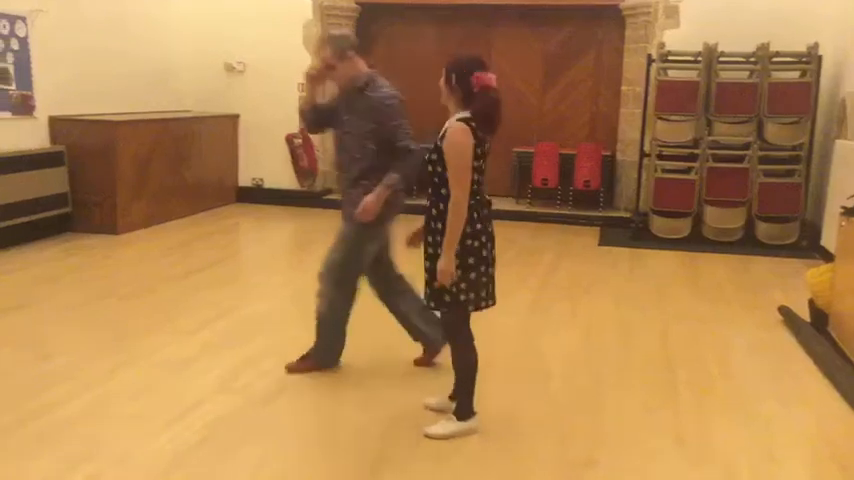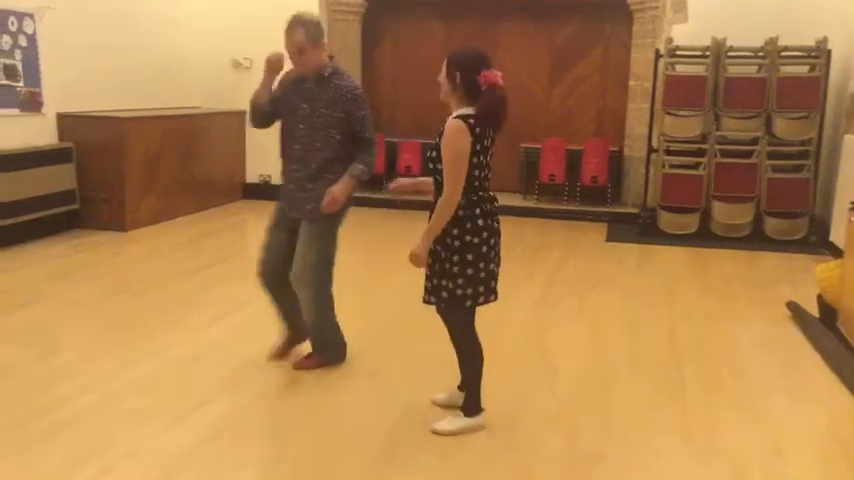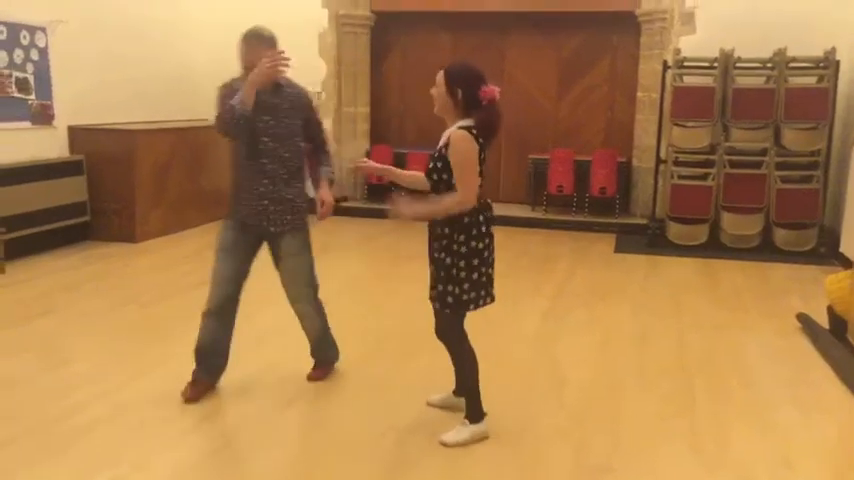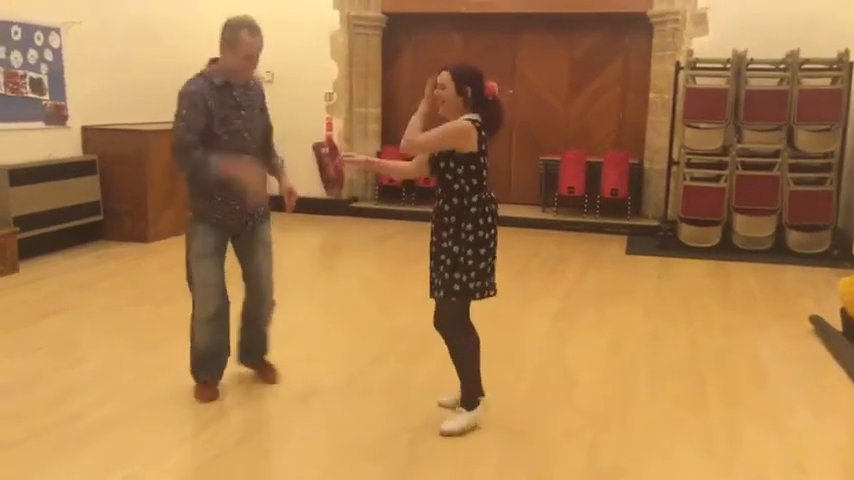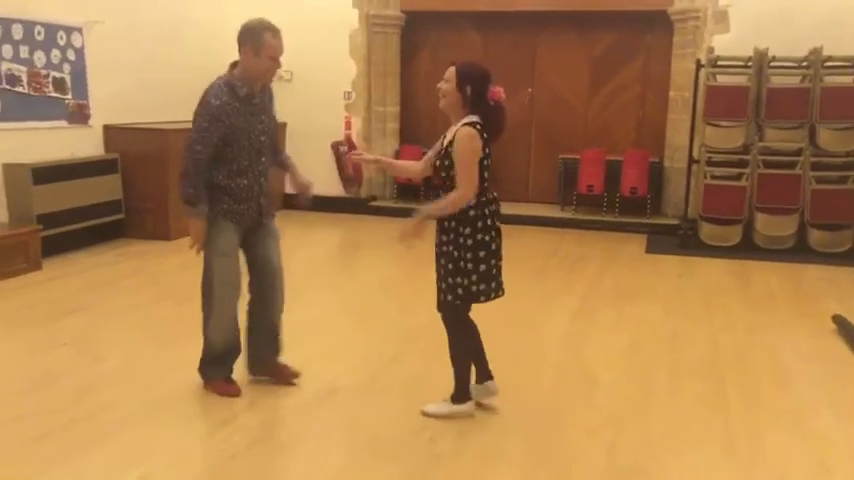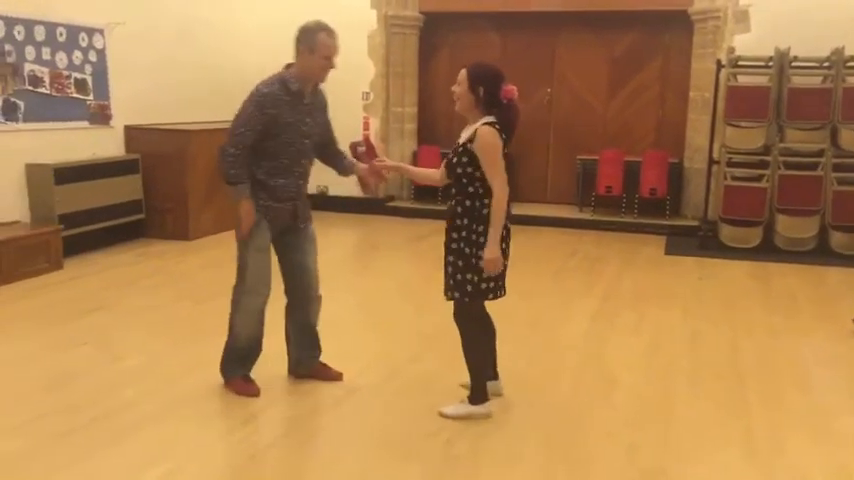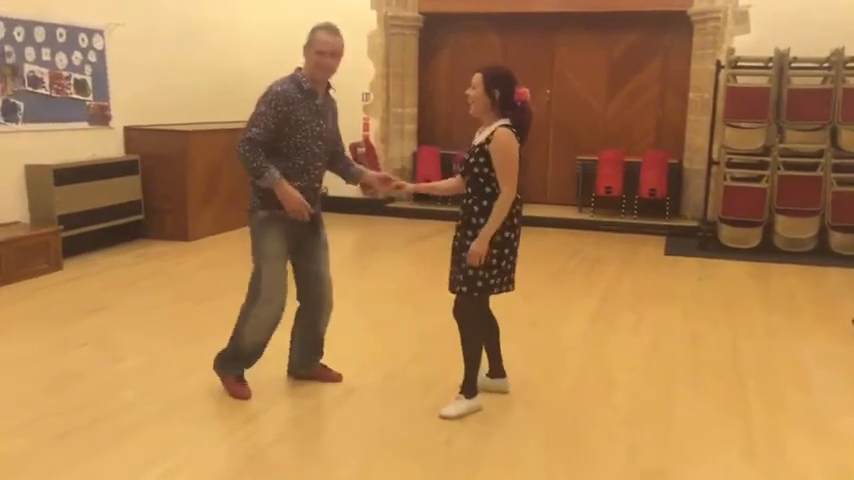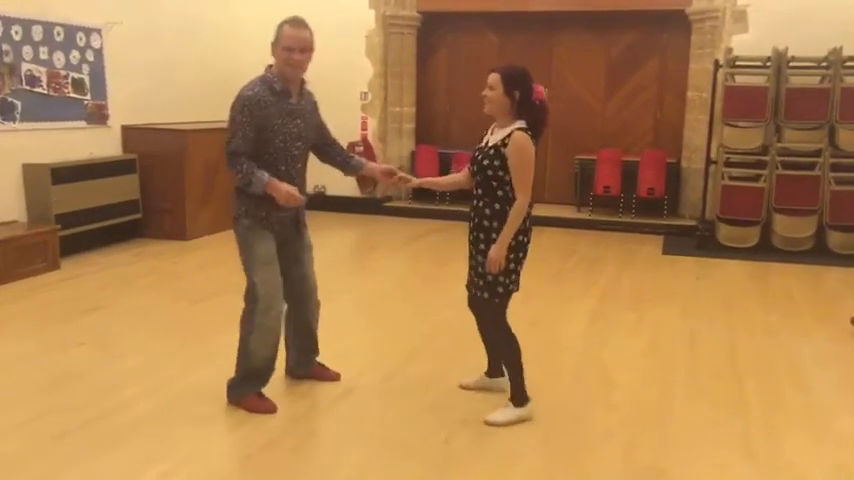
dt=0.4s
person 1, frame 1
left shoulder: (383, 98)
right shoulder: (347, 94)
left elbow: (407, 155)
right elbow: (313, 124)
left wrist: (380, 194)
right wrist: (312, 90)
left hip: (371, 203)
right hip: (355, 201)
left knee: (334, 276)
right knee: (382, 275)
left ankle: (324, 352)
right ankle: (431, 335)
person 1, frame 2
left shoulder: (346, 89)
right shoulder: (290, 83)
left elbow: (366, 146)
right elbow: (259, 119)
left wrist: (345, 183)
right wrist: (269, 77)
left hip: (324, 199)
right hip: (290, 196)
left knee: (309, 277)
right knee: (270, 270)
left ankle: (329, 349)
right ankle: (298, 327)
person 1, frame 3
left shoulder: (296, 96)
right shoulder: (232, 91)
left elbow: (317, 147)
right elbow: (230, 127)
left wrist: (324, 185)
right wrist: (254, 81)
left hip: (287, 210)
right hip: (242, 213)
left knee: (303, 291)
right knee: (221, 294)
left ankle: (326, 356)
right ankle: (206, 372)
person 1, frame 4
left shoulder: (254, 89)
right shoulder: (197, 91)
right elbow: (184, 152)
left wrist: (281, 176)
right wrist: (235, 170)
left hip: (253, 209)
right hip: (211, 210)
left knee: (262, 288)
right knee: (208, 296)
left ankle: (254, 353)
right ankle: (206, 372)
person 1, frame 5
left shoulder: (264, 92)
right shoulder: (217, 100)
right elbow: (195, 162)
left wrist: (291, 171)
right wrist: (198, 215)
left hip: (260, 206)
right hip: (223, 210)
left knee: (270, 284)
right knee: (223, 292)
left ankle: (263, 358)
right ankle: (215, 369)
person 1, frame 6
left shoulder: (318, 99)
right shoulder: (268, 94)
left elbow: (326, 148)
right elbow: (233, 148)
left wrist: (355, 168)
right wrist: (244, 199)
left hip: (297, 209)
right hip: (262, 207)
left knee: (306, 287)
right knee: (253, 290)
left ankle: (305, 360)
right ankle: (235, 369)
person 1, frame 7
left shoulder: (329, 104)
right shoulder: (280, 94)
left elbow: (333, 157)
right elbow: (250, 148)
left wrist: (365, 176)
right wrist: (280, 187)
left hip: (309, 213)
right hip: (272, 212)
left knee: (319, 293)
right knee: (269, 295)
left ankle: (305, 361)
right ankle: (231, 365)
person 1, frame 8
left shoulder: (307, 100)
right shoulder: (252, 97)
left elbow: (326, 147)
right elbow: (236, 158)
left wrist: (369, 168)
right wrist: (272, 186)
left hip: (293, 216)
right hip: (257, 215)
left knee: (304, 293)
right knee: (266, 300)
left ankle: (302, 361)
right ankle: (245, 385)
person 2, frame 1
left shoulder: (458, 130)
right shoulder: (474, 125)
left elbow: (460, 198)
left wrist: (447, 254)
right wrist: (427, 227)
left hip: (462, 238)
right hip: (465, 234)
left knee: (455, 324)
right knee: (453, 322)
left ankle: (465, 415)
right ankle: (458, 396)
person 2, frame 2
left shoulder: (457, 126)
right shoulder: (476, 121)
left elbow: (452, 193)
left wrist: (425, 241)
right wrist: (416, 183)
left hip: (461, 232)
right hip: (473, 228)
left knee: (458, 317)
right knee: (454, 311)
left ankle: (473, 410)
right ankle: (466, 390)
person 2, frame 3
left shoulder: (462, 138)
right shoulder: (454, 134)
left elbow: (466, 198)
right elbow: (432, 181)
left wrist: (416, 210)
right wrist: (382, 169)
left hip: (464, 240)
right hip: (453, 239)
left knee: (449, 327)
right knee: (448, 321)
left ankle: (476, 418)
right ankle: (463, 392)
person 2, frame 4
left shoulder: (465, 128)
right shoulder: (453, 130)
left elbow: (410, 145)
right elbow: (413, 169)
left wrist: (425, 106)
right wrist: (367, 162)
left hip: (467, 232)
right hip: (455, 229)
left knee: (447, 318)
right knee: (457, 316)
left ankle: (469, 405)
right ankle: (471, 392)
person 2, frame 5
left shoulder: (467, 134)
right shoulder: (456, 131)
left elbow: (465, 194)
right elbow: (421, 169)
left wrist: (422, 216)
right wrist: (378, 160)
left hip: (468, 233)
right hip: (462, 231)
left knee: (454, 313)
right knee: (456, 310)
left ankle: (462, 398)
right ankle: (483, 380)
person 2, frame 6
left shoulder: (486, 134)
right shoulder: (471, 131)
left elbow: (500, 191)
right elbow: (442, 176)
left wrist: (494, 243)
right wrist: (398, 168)
left hip: (480, 232)
right hip: (465, 230)
left knee: (465, 313)
right knee: (473, 309)
left ankle: (478, 400)
right ankle: (489, 377)
person 2, frame 7
left shoulder: (503, 136)
right shoulder: (483, 133)
left elbow: (508, 194)
right elbow: (464, 183)
left wrist: (484, 239)
right wrist: (416, 187)
left hip: (492, 233)
right hip: (474, 228)
left knee: (465, 309)
right knee: (477, 307)
left ankle: (469, 394)
right ankle: (496, 375)
person 2, frame 8
left shoulder: (519, 139)
right shoulder: (492, 133)
left elbow: (522, 199)
right elbow: (467, 178)
left wrist: (502, 245)
right wrist: (421, 181)
left hip: (505, 235)
right hip: (482, 230)
left knee: (493, 312)
right knee: (479, 305)
left ankle: (520, 401)
right ankle: (495, 374)
